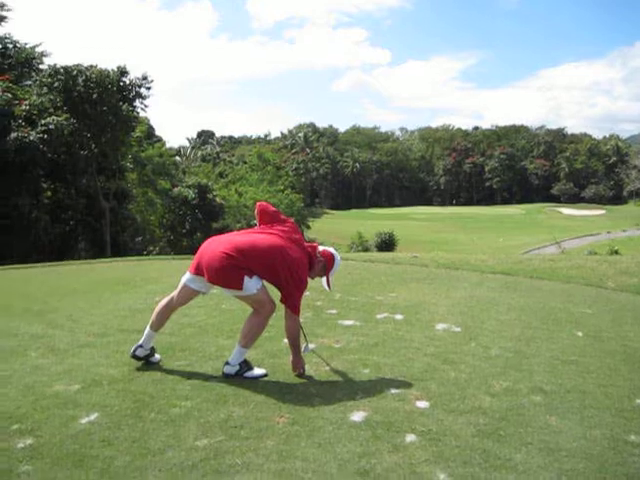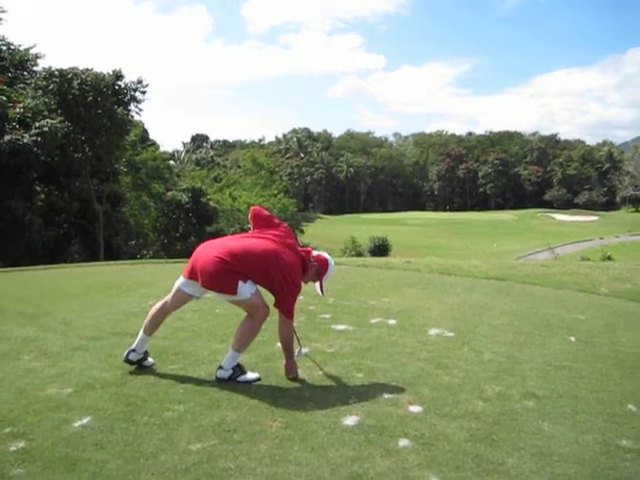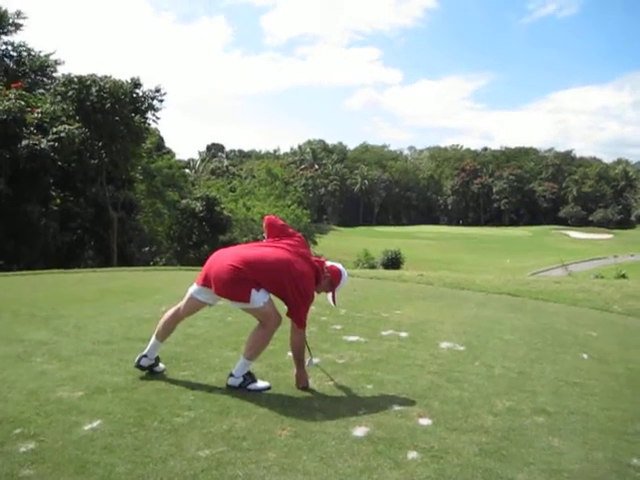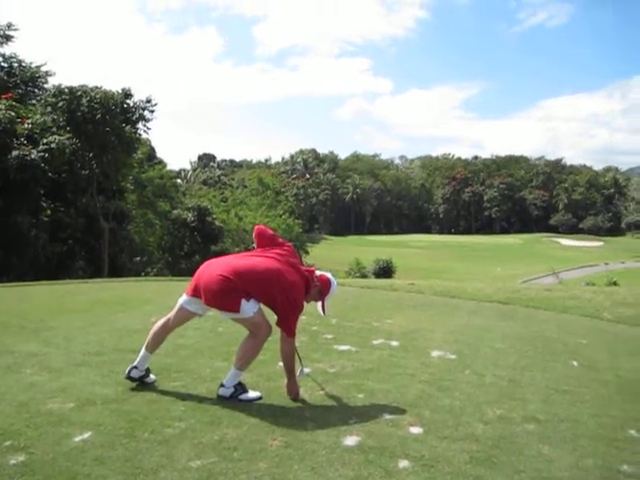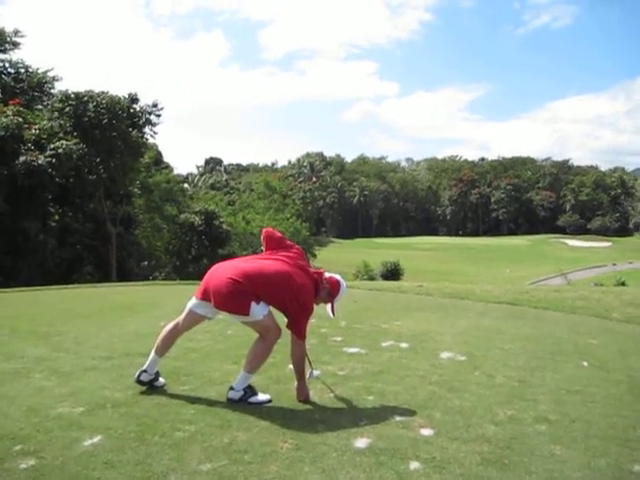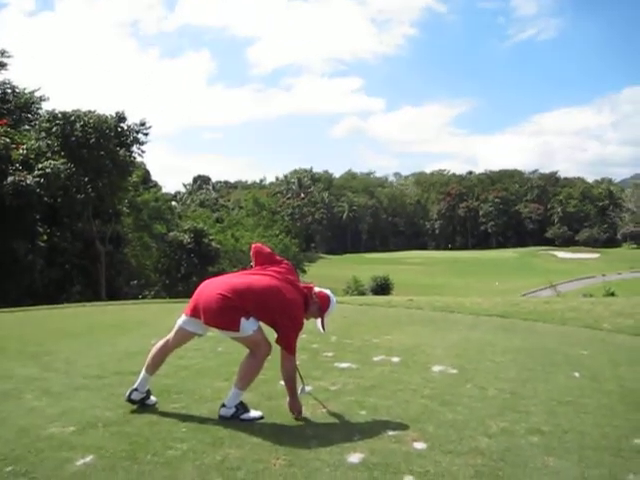
dt=0.7s
person 1, frame 1
left shoulder: (291, 229)
right shoulder: (298, 270)
left elbow: (260, 206)
right elbow: (292, 316)
right wrist: (296, 355)
left hip: (210, 246)
right hip: (227, 262)
left knee: (176, 299)
right knee: (265, 307)
left ankle: (143, 347)
right ankle: (234, 365)
person 1, frame 2
left shoulder: (284, 233)
right shoulder: (292, 275)
left elbow: (254, 211)
right elbow: (286, 320)
right wrist: (289, 360)
left hip: (205, 250)
right hip: (221, 267)
left knee: (169, 303)
right knee: (259, 311)
left ankle: (136, 351)
right ankle: (228, 369)
person 1, frame 3
left shoulder: (298, 243)
right shoulder: (305, 284)
left elbow: (269, 220)
right elbow: (298, 330)
right wrist: (300, 370)
left hip: (219, 259)
right hip: (234, 275)
left knee: (182, 310)
right knee: (271, 320)
left ankle: (147, 357)
right ankle: (238, 376)
person 1, frame 4
left shoulder: (288, 252)
right shoulder: (295, 294)
left elbow: (258, 230)
right elbow: (287, 339)
right wrist: (291, 380)
left hip: (208, 269)
right hip: (224, 284)
left knee: (172, 320)
right knee: (261, 329)
left ankle: (138, 368)
right ankle: (229, 387)
person 1, frame 5
left shoulder: (297, 255)
right shoulder: (305, 296)
left elbow: (267, 233)
right elbow: (298, 342)
right wrist: (301, 383)
left hip: (217, 273)
right hip: (234, 287)
left knee: (181, 324)
right knee: (271, 332)
left ankle: (147, 372)
right ankle: (239, 389)
person 1, frame 6
left shoulder: (286, 270)
right shoulder: (294, 310)
left elbow: (256, 248)
right elbow: (288, 358)
right wrist: (293, 398)
left hip: (206, 289)
right hip: (223, 303)
left knee: (171, 341)
right knee: (261, 348)
left ankle: (139, 390)
right ankle: (231, 406)
